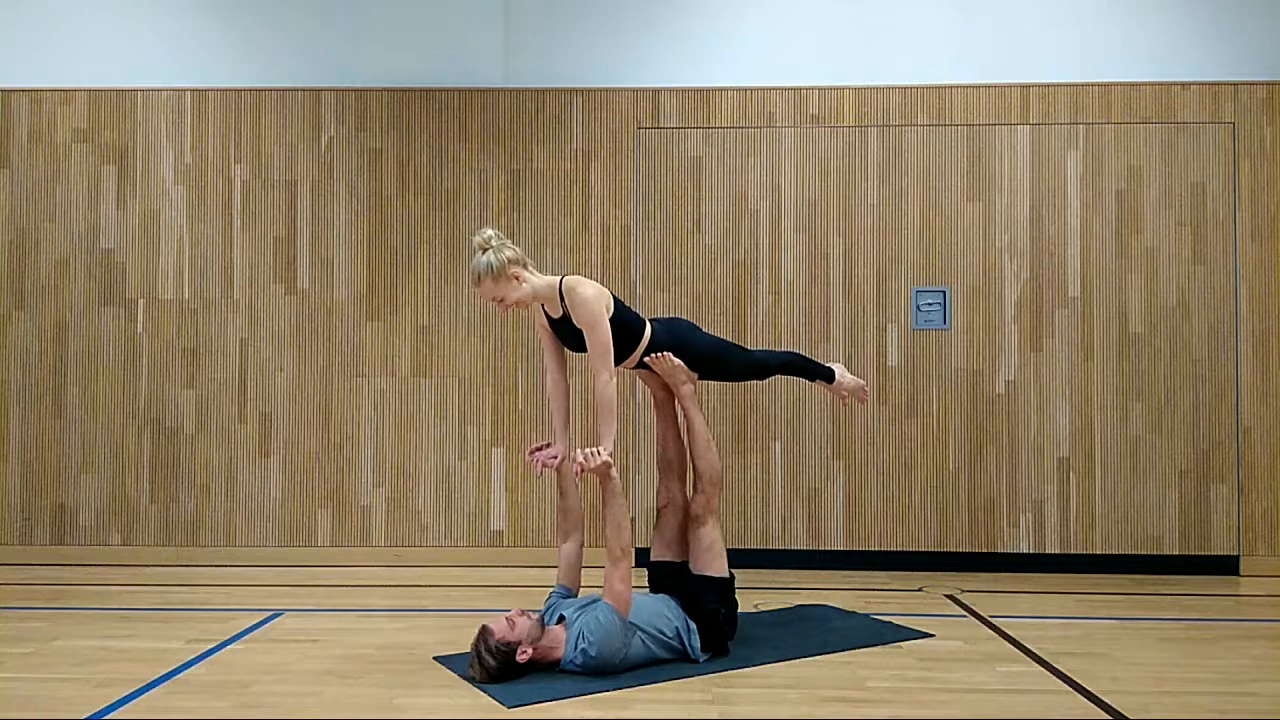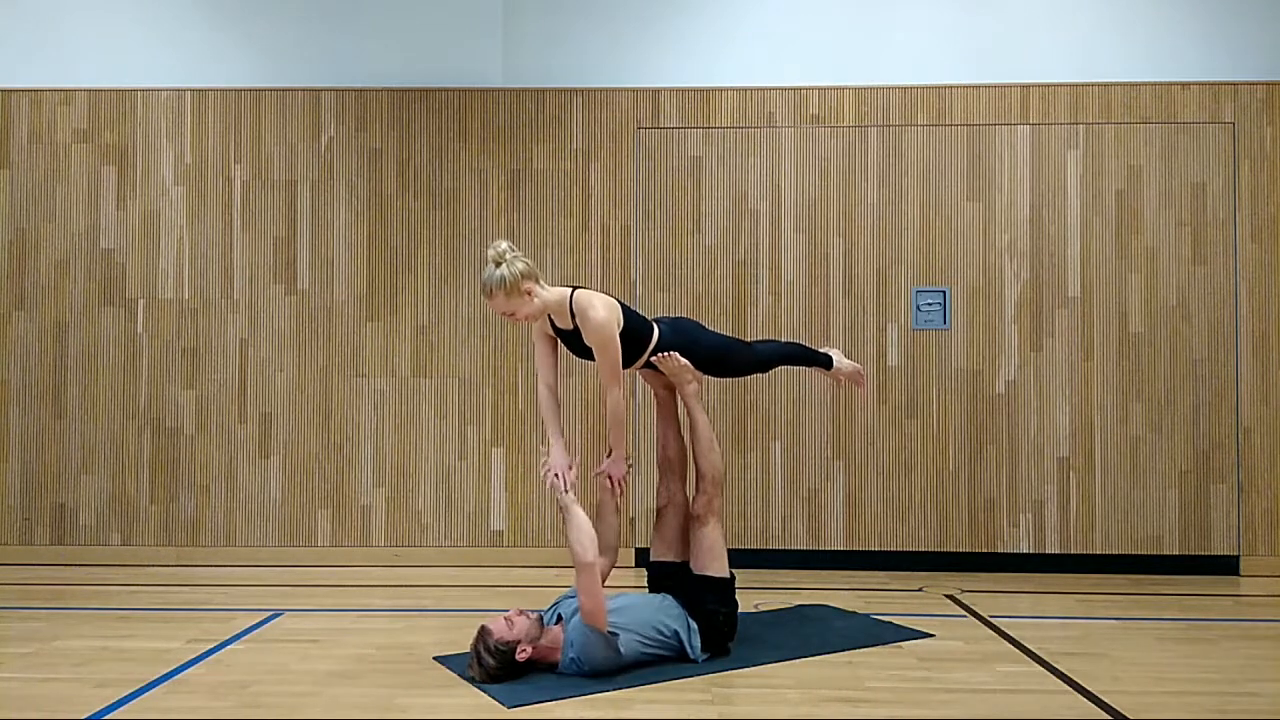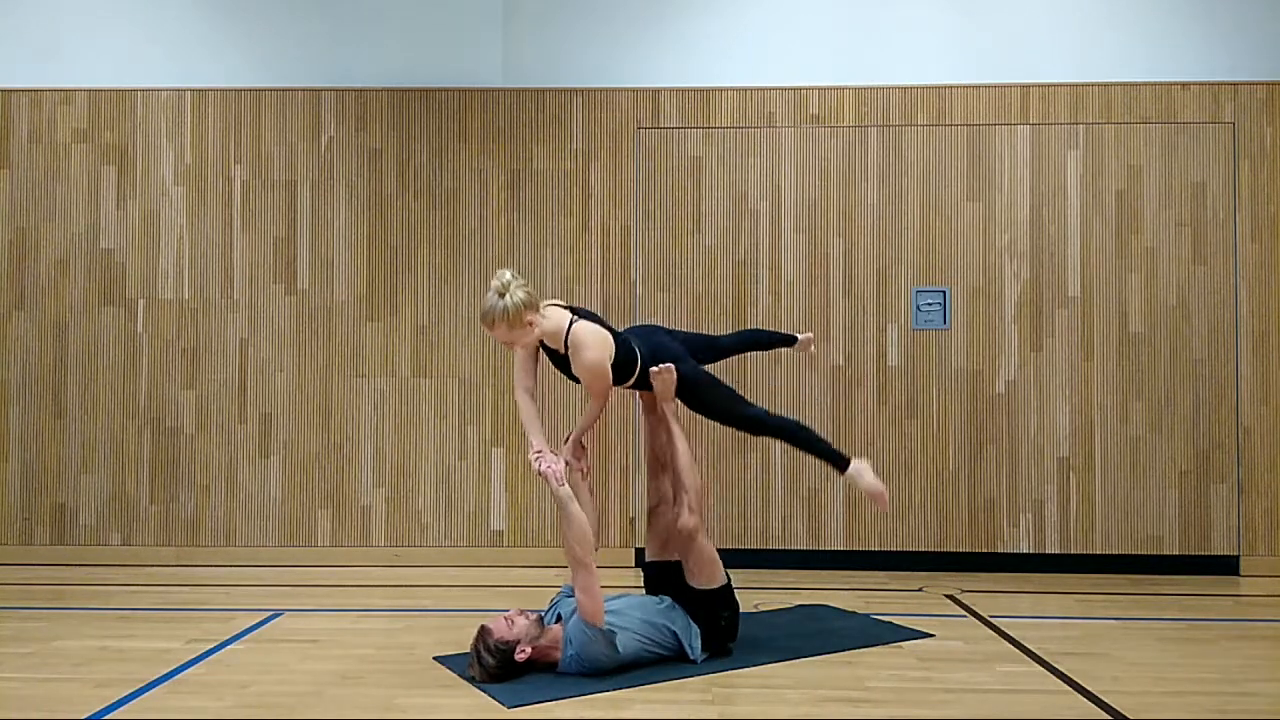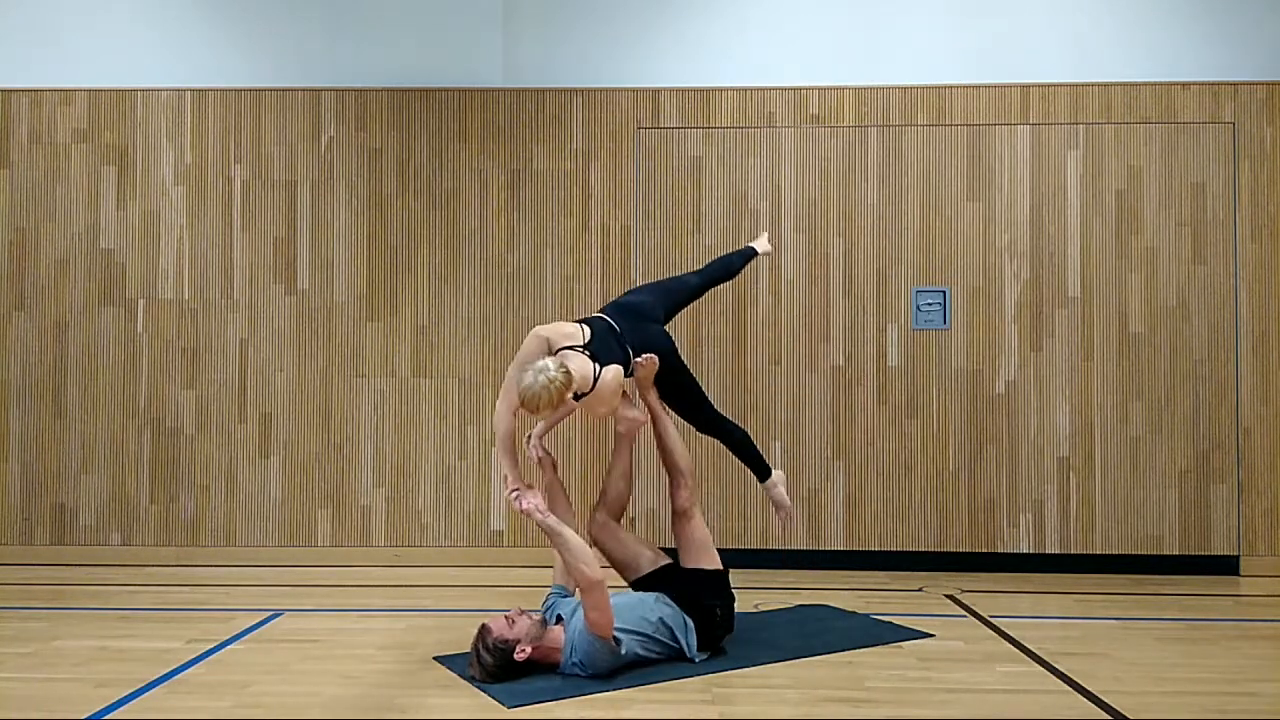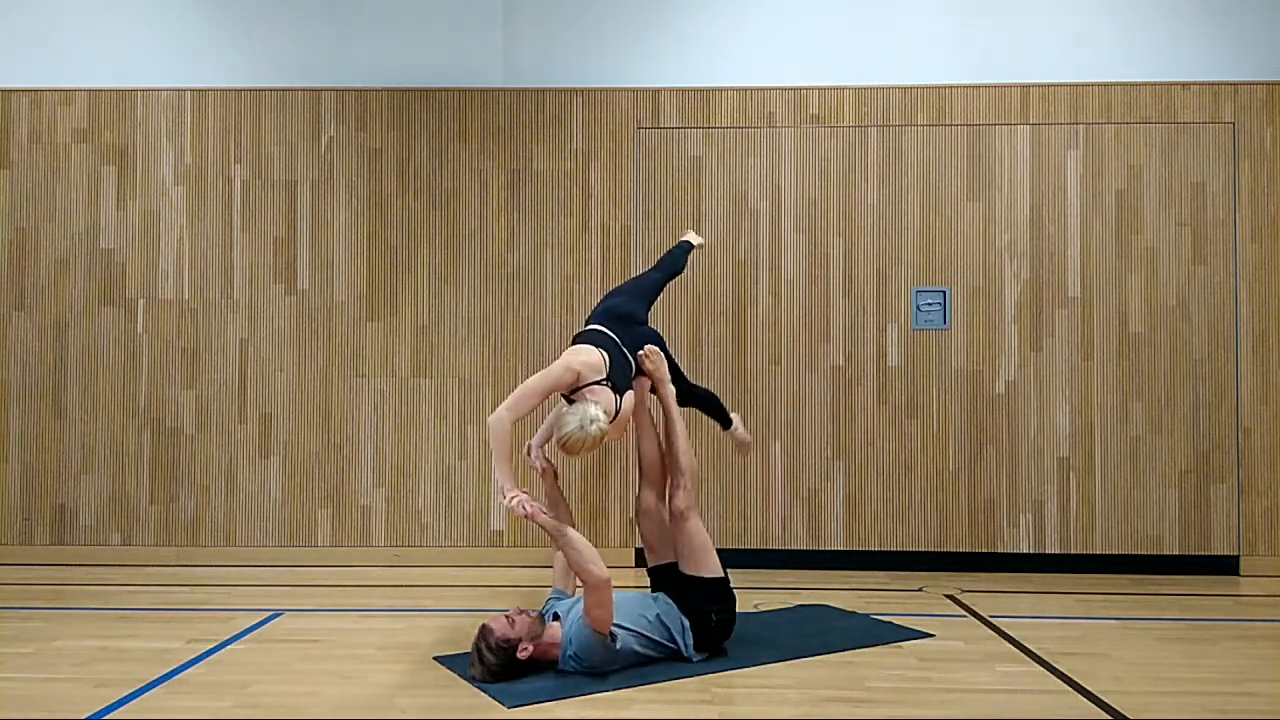
dt=1s
person 1, frame 1
left shoulder: (580, 295)
right shoulder: (543, 312)
left elbow: (604, 377)
right elbow: (556, 377)
left wrist: (605, 446)
right wrist: (560, 442)
left hip: (677, 346)
right hip: (655, 356)
left knee: (754, 366)
right knee: (751, 368)
left ankle: (831, 375)
right ankle: (829, 375)
person 1, frame 2
left shoulder: (593, 314)
right shoulder: (545, 318)
left elbow: (614, 391)
right elbow: (545, 386)
left wrist: (618, 455)
right wrist: (557, 449)
left hip: (683, 345)
right hip: (658, 350)
left knee: (758, 357)
right knee: (754, 356)
left ankle: (829, 360)
right ankle: (824, 360)
person 1, frame 3
left shoulder: (587, 351)
right shoulder: (534, 317)
left elbow: (598, 405)
right elbow: (524, 392)
left wrist: (574, 442)
right wrist: (540, 446)
left hip: (666, 368)
right hip: (643, 341)
left knee: (754, 419)
right knee: (725, 344)
left ankle: (850, 468)
right ankle: (796, 340)
person 1, frame 4
left shoulder: (604, 393)
right shoulder: (541, 339)
right elbow: (503, 409)
left wrist: (542, 428)
right wrist: (512, 478)
left hip: (652, 351)
right hip: (627, 312)
left knee: (708, 420)
right knee: (700, 279)
left ankle: (768, 477)
right ankle: (754, 249)
person 1, frame 5
left shoulder: (620, 416)
right shoulder: (578, 366)
right elbow: (499, 419)
right wrist: (508, 488)
left hip: (644, 347)
right hip: (615, 318)
left knee: (685, 394)
right knee: (658, 275)
left ankle: (729, 422)
right ankle: (687, 242)
person 2, frame 1
left shoulder: (554, 617)
right shoulder: (593, 649)
left elbow: (571, 540)
right elbow: (620, 557)
left wrist: (563, 473)
right wrist: (608, 479)
left hip: (670, 603)
right hip: (704, 622)
right knee: (702, 506)
left ankle: (665, 394)
right ankle: (684, 393)
person 2, frame 2
left shoulder: (556, 616)
right shoulder: (583, 653)
left elbow: (603, 557)
right elbow: (587, 562)
left wrist: (607, 493)
right wrist: (566, 499)
left hip: (670, 603)
right hip: (704, 621)
right knee: (704, 507)
left ankle: (667, 393)
right ankle: (688, 392)
person 2, frame 3
left shoulder: (557, 615)
right shoulder: (582, 651)
left elbow: (585, 549)
right elbow: (582, 564)
left wrist: (576, 478)
right wrist: (562, 492)
left hip: (670, 607)
right hip: (706, 625)
right knee: (686, 522)
right ankle: (665, 408)
person 2, frame 4
left shoulder: (554, 616)
right shoulder: (586, 654)
left elbow: (567, 541)
right elbow: (592, 580)
left wrist: (549, 474)
right wrist: (544, 519)
left hip: (669, 604)
right hip: (702, 618)
left knee: (601, 523)
right knee: (683, 502)
left ankle: (627, 431)
right ankle: (648, 396)
person 2, frame 5
left shoulder: (553, 616)
right shoulder: (581, 650)
left elbow: (566, 547)
right elbow: (598, 578)
left wrist: (550, 482)
right wrist: (544, 521)
left hip: (671, 604)
right hip: (702, 620)
right knee: (681, 504)
right ankle: (665, 393)
